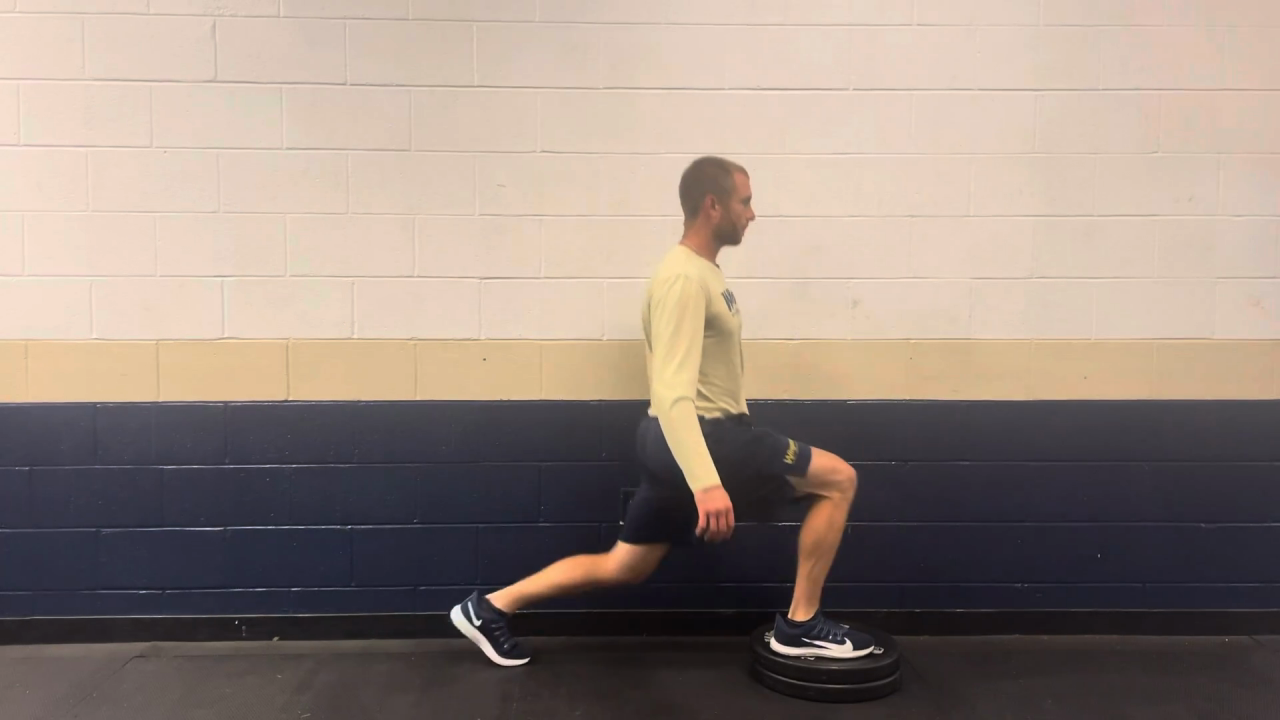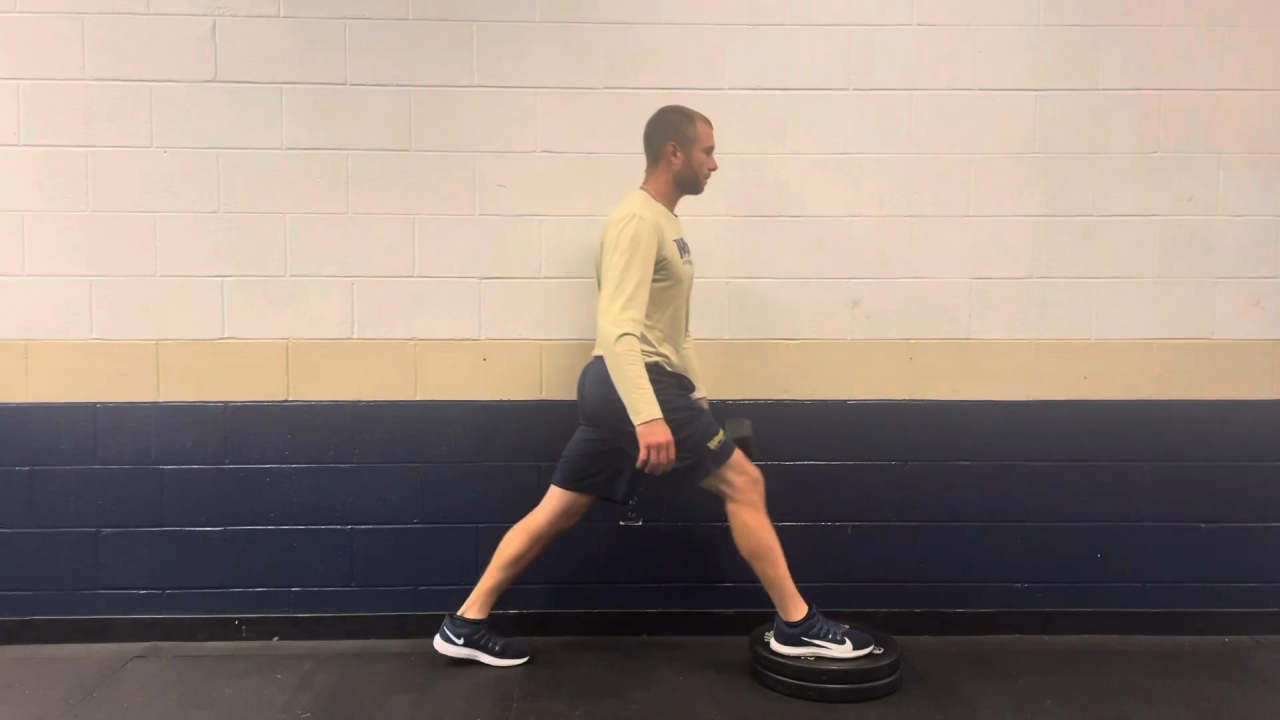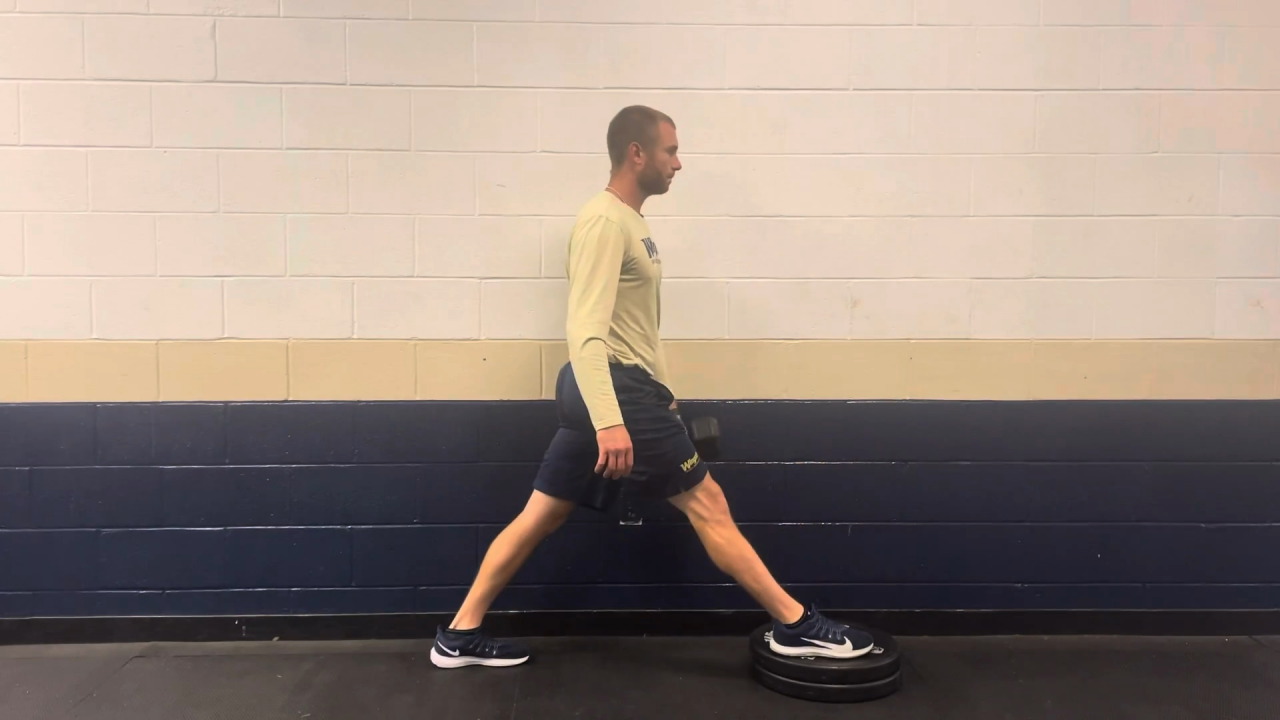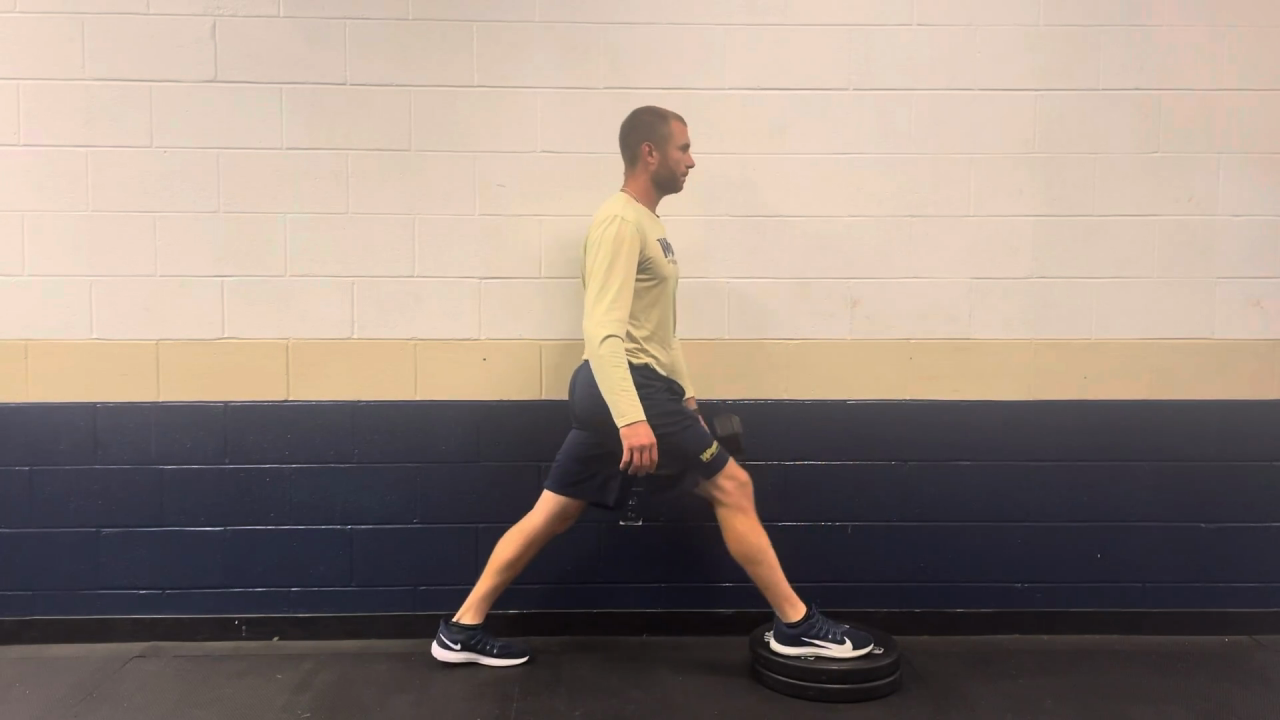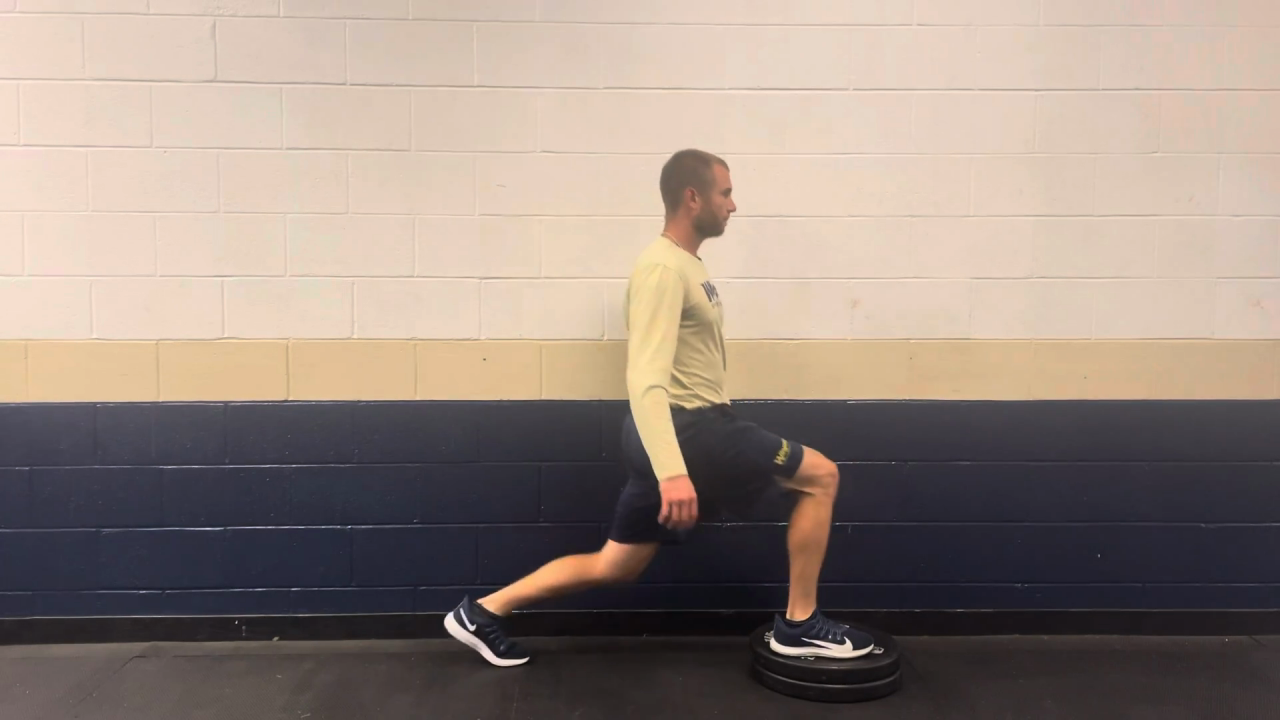
dt=0.4s
person 1, frame 1
left shoulder: (702, 272)
right shoulder: (685, 278)
right elbow: (673, 392)
left wrist: (747, 451)
right wrist: (707, 480)
left hip: (690, 438)
right hip: (700, 437)
left knee: (624, 566)
right knee: (836, 479)
left ankle: (489, 608)
right ankle: (802, 625)
person 1, frame 2
left shoulder: (663, 222)
right shoulder: (638, 220)
left elbow: (670, 329)
right elbow: (619, 329)
left wrist: (699, 399)
right wrist: (649, 416)
left hip: (617, 389)
right hip: (634, 385)
left knee: (557, 511)
right knee: (743, 485)
left ankle: (465, 624)
right ankle: (798, 625)
person 1, frame 3
left shoulder: (627, 222)
right shoulder: (605, 223)
right elbow: (586, 331)
left wrist: (667, 402)
right wrist: (610, 421)
left hip: (605, 391)
right hip: (614, 389)
left knee: (540, 515)
right knee: (707, 503)
left ankle: (460, 634)
right ankle: (797, 624)
person 1, frame 4
left shoulder: (644, 222)
right shoulder: (620, 223)
right elbow: (603, 331)
left wrist: (685, 400)
right wrist: (632, 417)
left hip: (609, 392)
right hip: (626, 388)
left knee: (551, 514)
right knee: (734, 488)
left ankle: (463, 628)
right ankle: (797, 625)
person 1, frame 5
left shoulder: (685, 264)
right shoulder: (662, 270)
right elbow: (645, 381)
right wrist: (673, 473)
left hip: (688, 430)
right hip: (686, 430)
left knee: (615, 563)
right knee: (819, 477)
left ankle: (480, 613)
right ankle: (800, 625)
